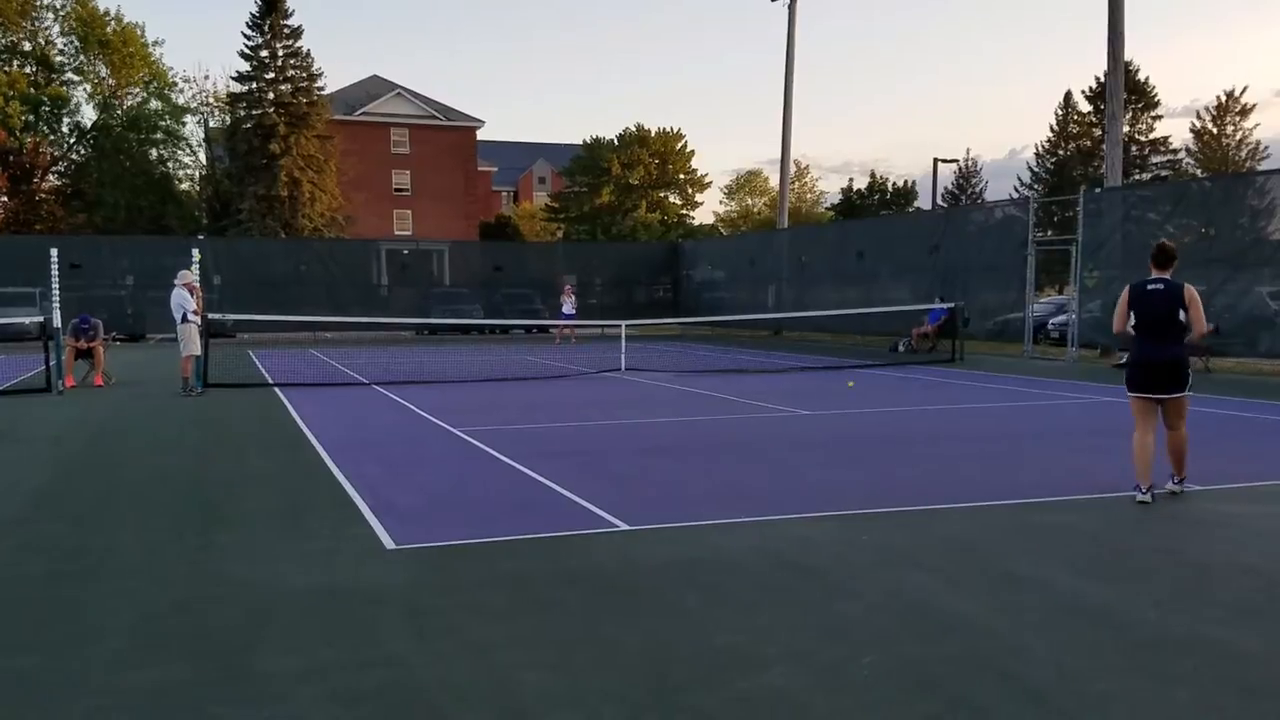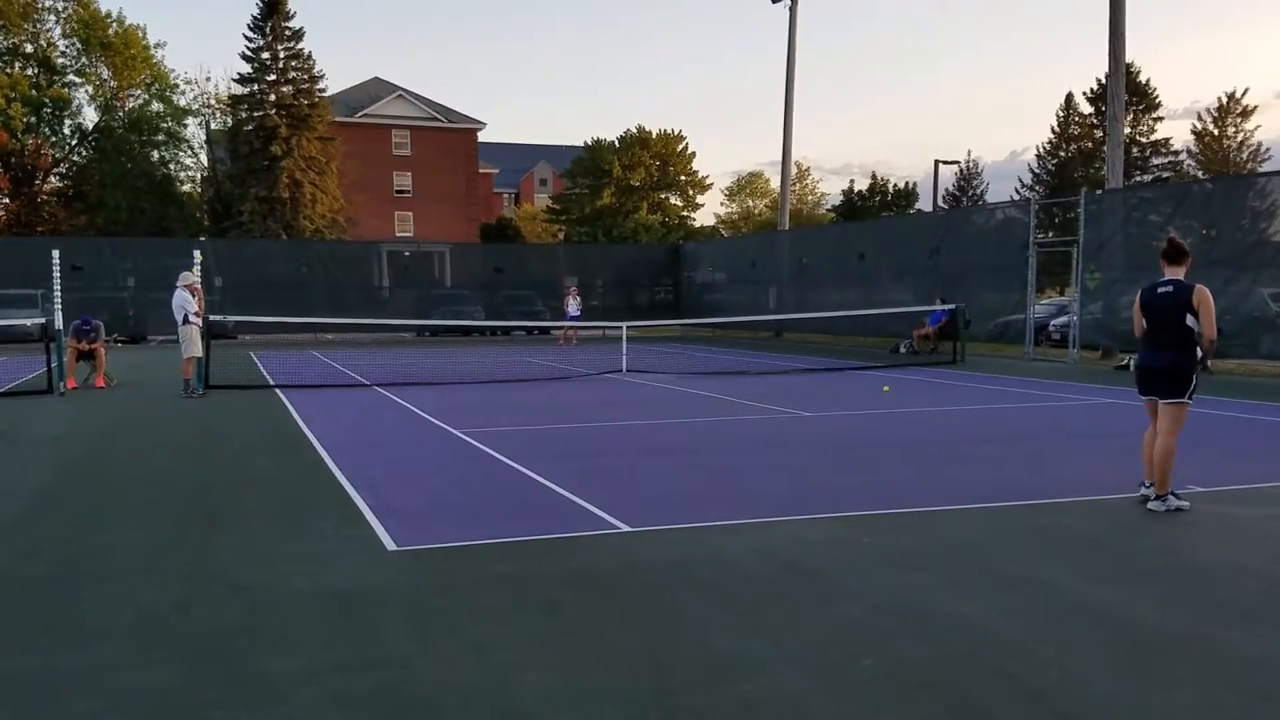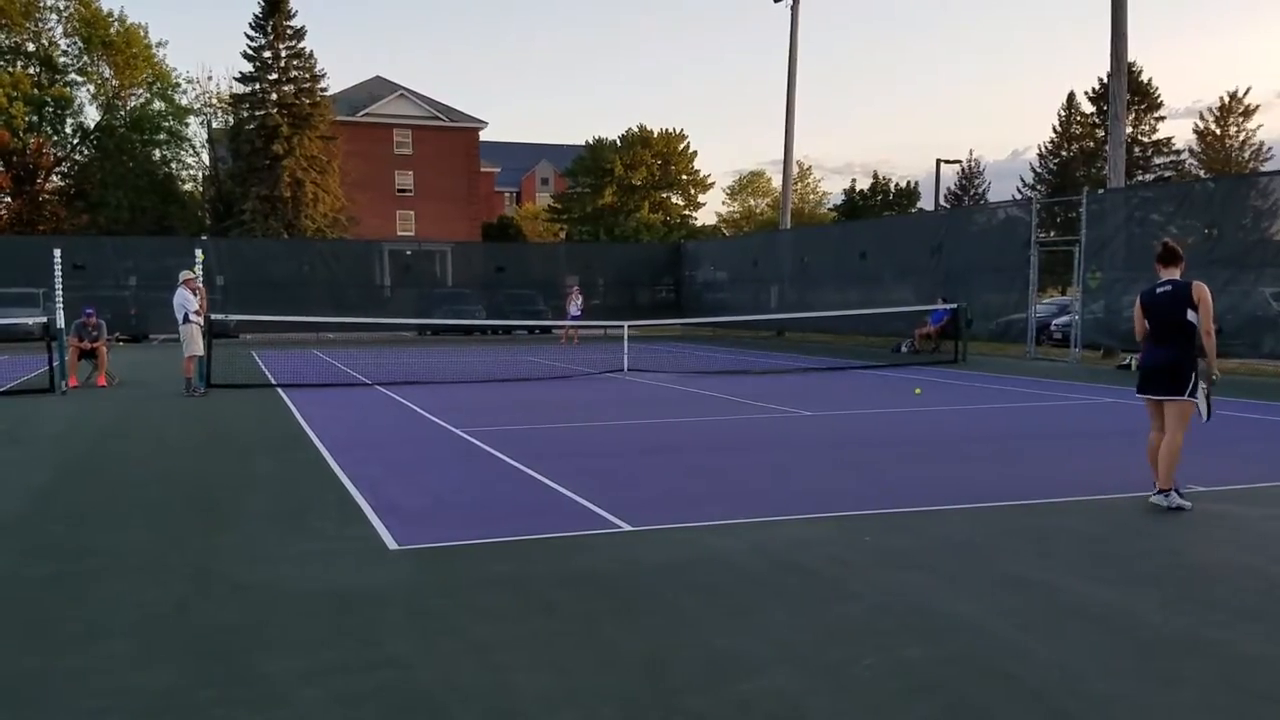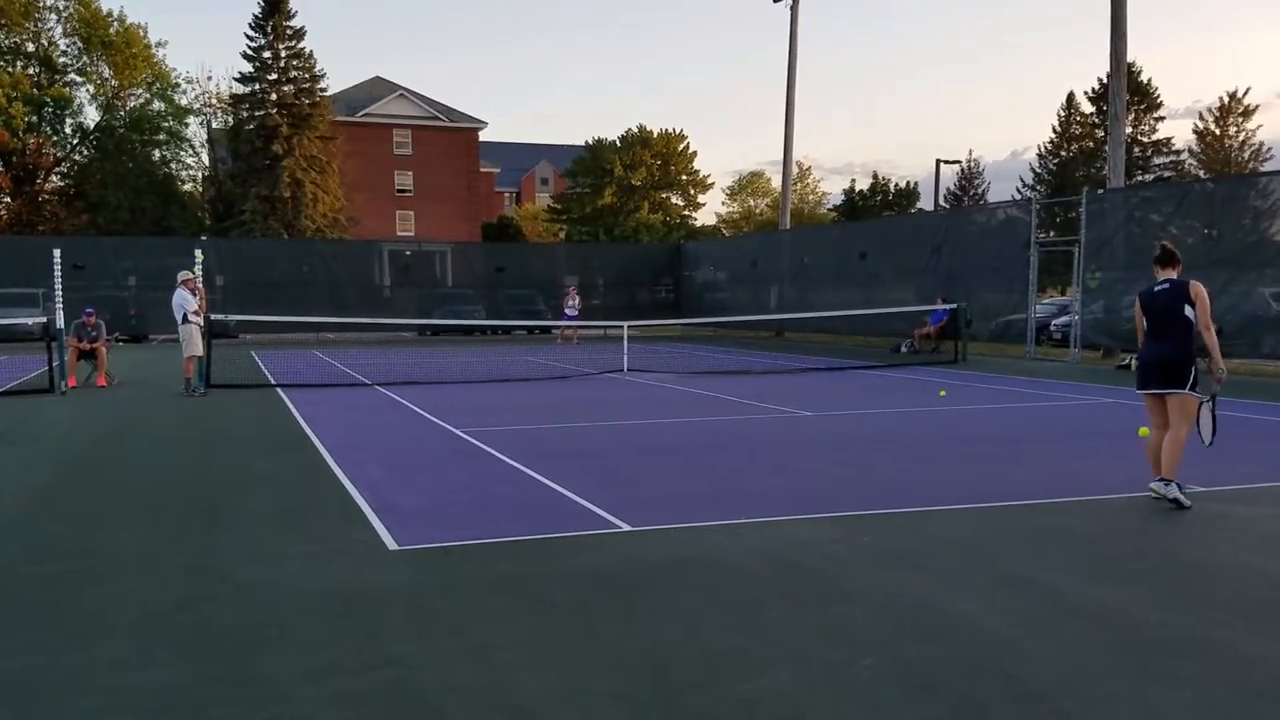
dt=0.7s
person 1, frame 1
left shoulder: (1131, 291)
right shoulder: (1186, 291)
left elbow: (1118, 328)
right elbow: (1201, 330)
right wrist: (1181, 340)
left hip: (1141, 364)
right hip: (1174, 364)
left knee: (1143, 429)
right knee: (1176, 426)
left ankle: (1144, 487)
right ankle: (1178, 479)
person 1, frame 2
left shoulder: (1144, 294)
right shoulder: (1198, 293)
left elbow: (1140, 333)
right elbow: (1210, 337)
right wrist: (1204, 358)
left hip: (1147, 366)
right hip: (1178, 369)
left knee: (1155, 427)
right knee: (1167, 433)
left ankle: (1148, 483)
right ankle: (1161, 496)
person 1, frame 3
left shoulder: (1145, 296)
right shoulder: (1197, 289)
left elbow: (1140, 336)
right elbow: (1207, 331)
right wrist: (1211, 368)
left hip: (1150, 365)
right hip: (1180, 367)
left knee: (1158, 430)
right knee: (1175, 432)
left ankle: (1161, 483)
right ankle: (1164, 491)
person 1, frame 4
left shoulder: (1143, 297)
right shoulder: (1193, 288)
right elbow: (1206, 327)
right wrist: (1218, 362)
left hip: (1149, 362)
right hip: (1179, 362)
left knee: (1158, 426)
right knee: (1179, 427)
left ankle: (1159, 480)
right ankle: (1166, 481)
